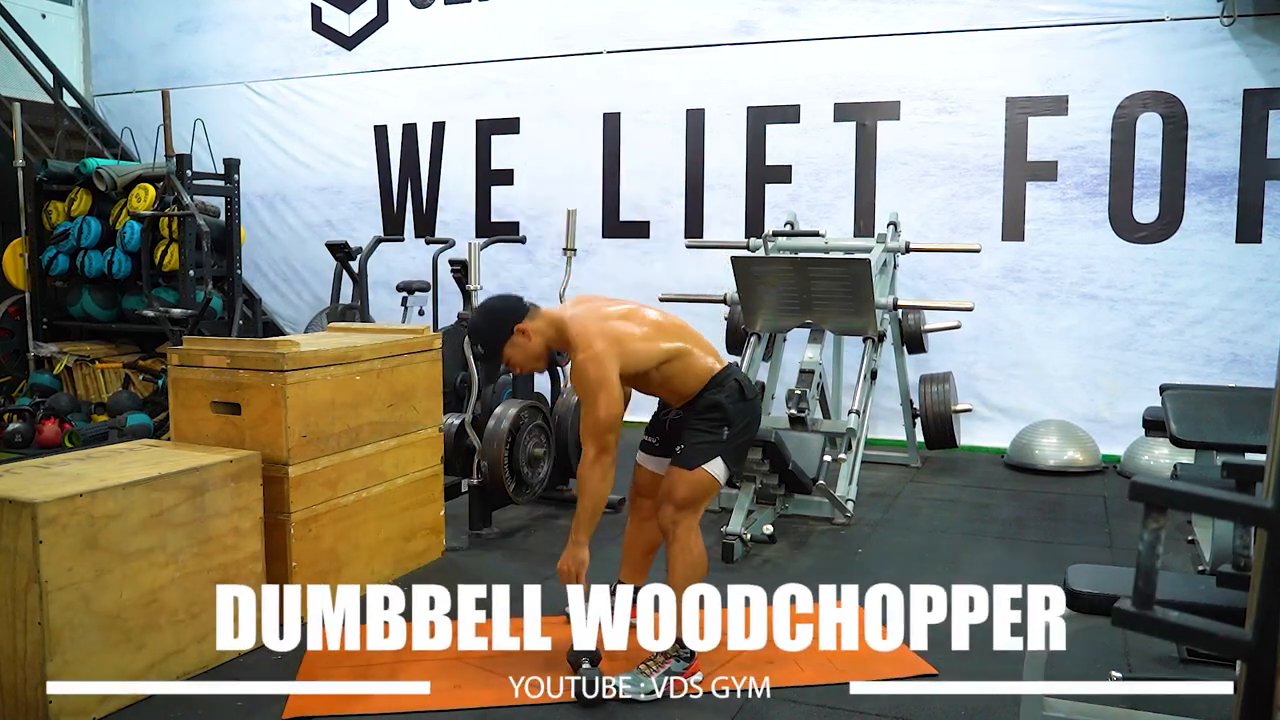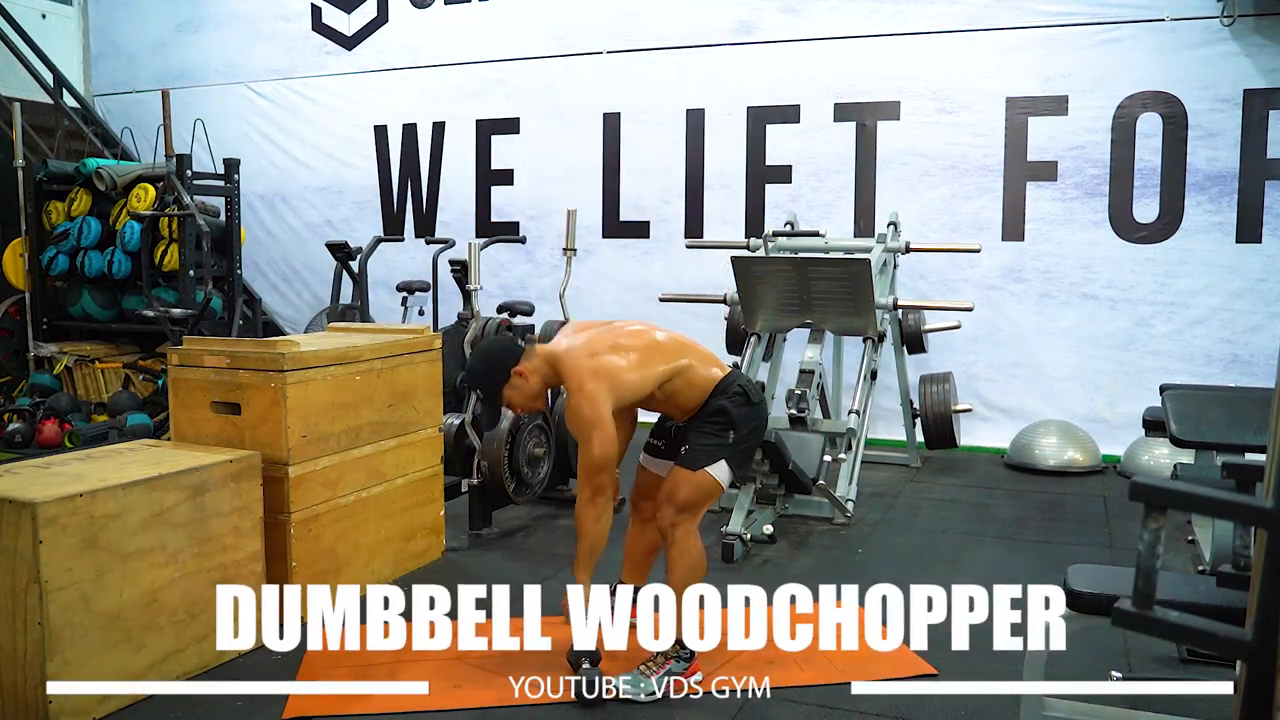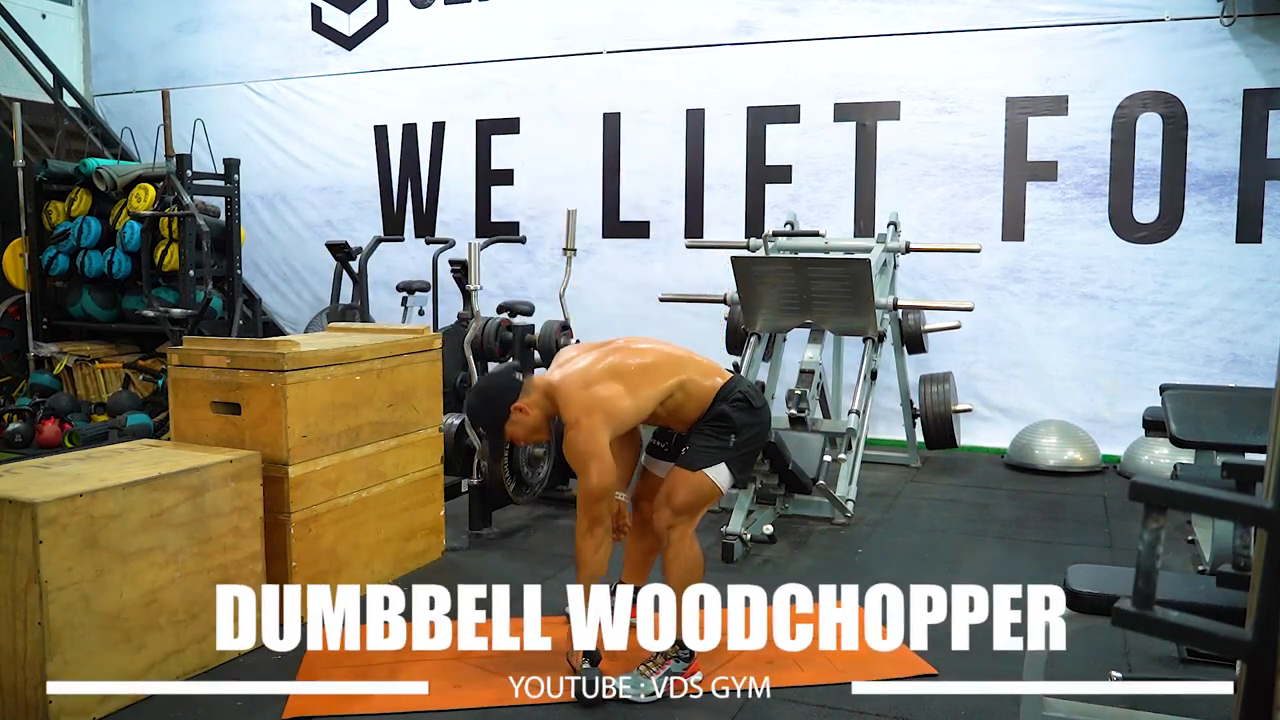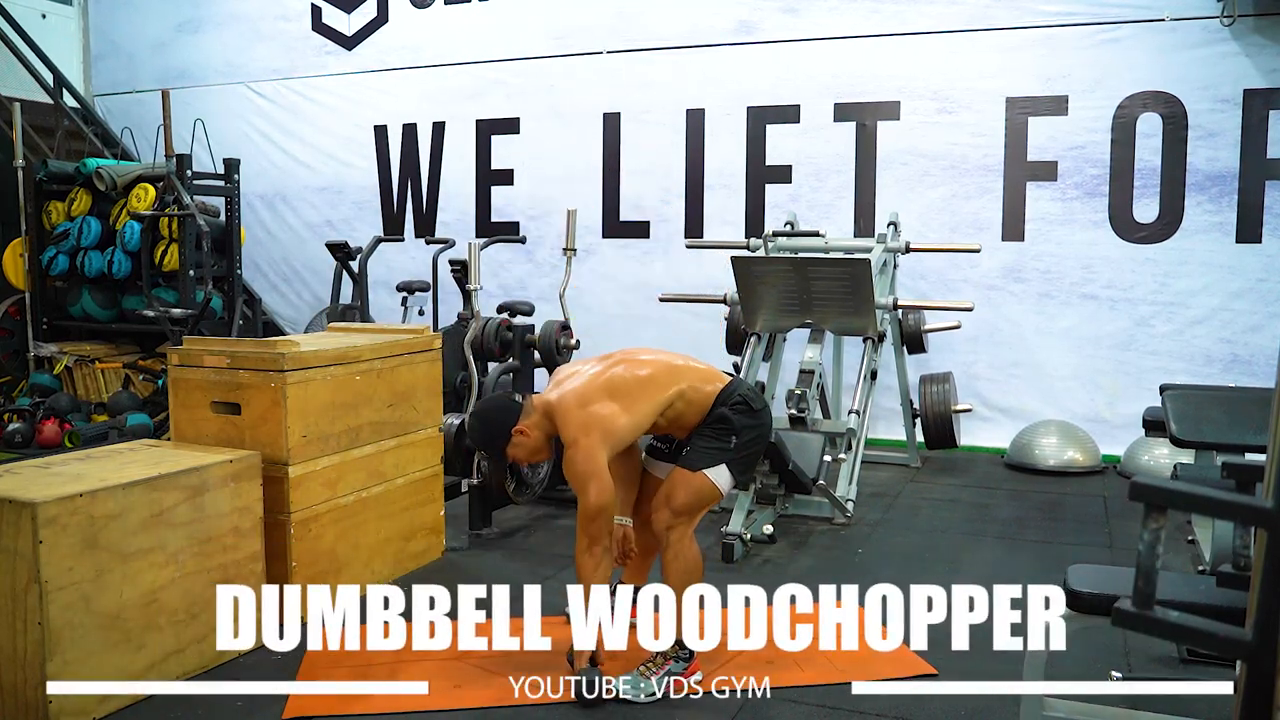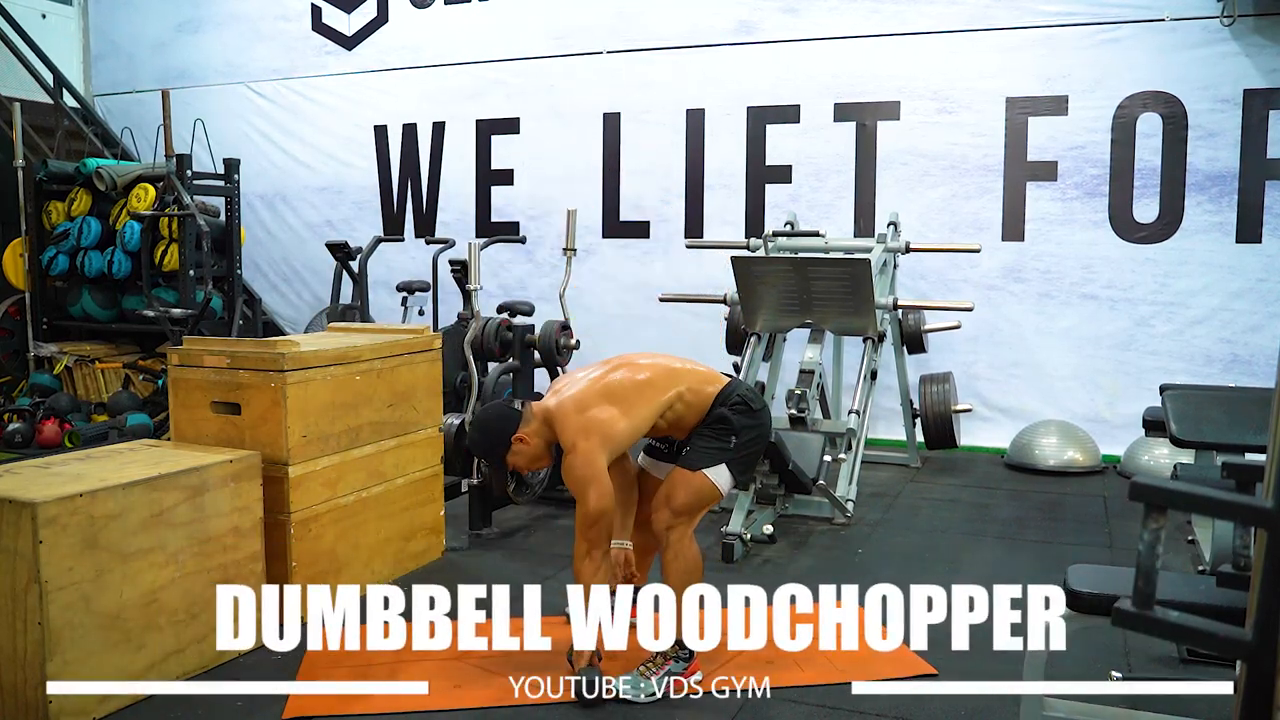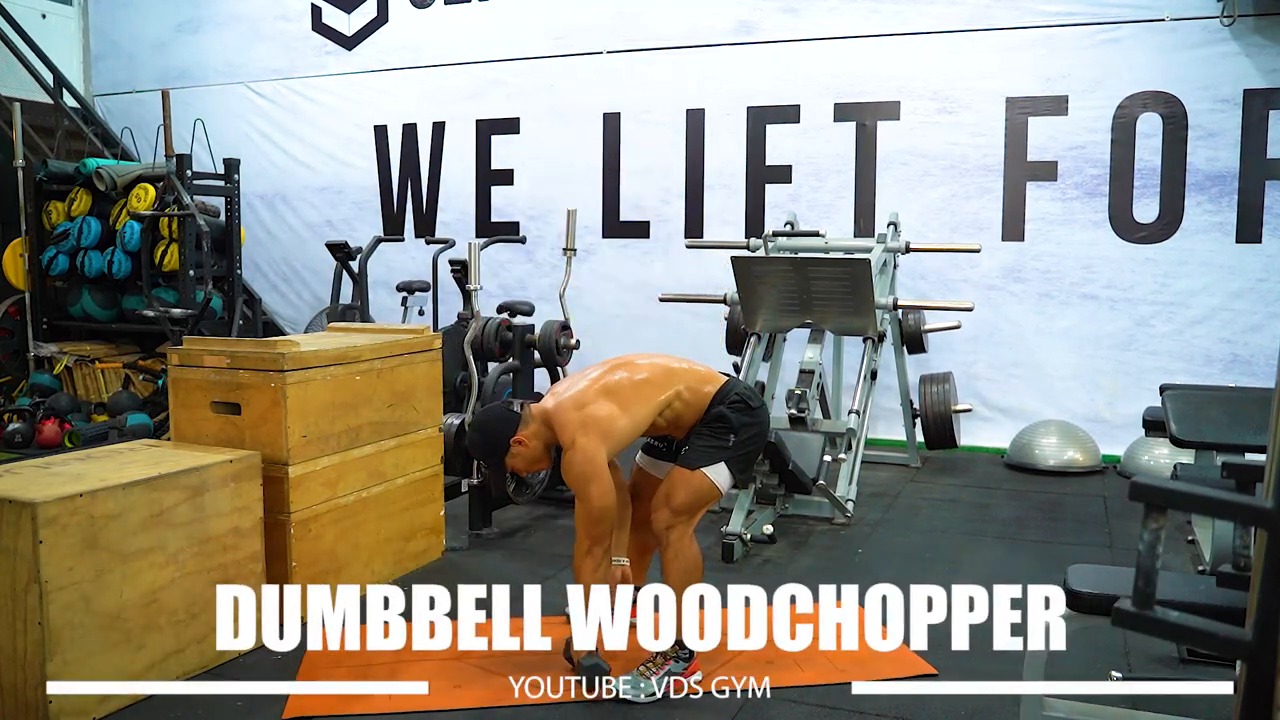
dt=0.1s
person 1, frame 1
left shoulder: (591, 351)
right shoulder: (568, 316)
left elbow: (599, 456)
left wrist: (577, 545)
right wrist: (602, 439)
left hip: (724, 402)
right hip: (685, 399)
left knee: (677, 513)
right knee: (642, 499)
left ankle: (681, 656)
right ankle: (627, 604)
person 1, frame 2
left shoulder: (585, 390)
right shoulder: (566, 342)
left elbow: (594, 496)
left wrist: (581, 586)
right wrist: (610, 470)
left hip: (732, 405)
right hip: (691, 405)
left knee: (675, 515)
right knee: (644, 500)
left ankle: (681, 655)
person 1, frame 3
left shoulder: (583, 420)
right shoulder: (563, 367)
left elbow: (593, 527)
right wrist: (619, 494)
left hip: (737, 411)
right hip: (697, 407)
left knee: (671, 517)
right knee: (643, 505)
left ankle: (680, 656)
person 1, frame 4
left shoulder: (582, 441)
right shoulder: (562, 384)
left elbow: (593, 545)
right wrist: (622, 518)
left hip: (737, 415)
right hip: (698, 412)
left knee: (670, 518)
right knee: (643, 506)
left ankle: (680, 656)
person 1, frame 5
left shoulder: (581, 448)
right shoulder: (559, 397)
left elbow: (591, 550)
right wrist: (622, 543)
left hip: (737, 415)
right hip: (695, 411)
left knee: (669, 519)
right knee: (643, 504)
left ankle: (680, 656)
person 1, frame 6
left shoulder: (580, 445)
right shoulder: (557, 401)
left elbow: (592, 546)
right elbow: (614, 484)
right wrist: (620, 559)
left hip: (734, 414)
right hip: (694, 411)
left knee: (668, 519)
right knee: (640, 503)
left ankle: (680, 655)
